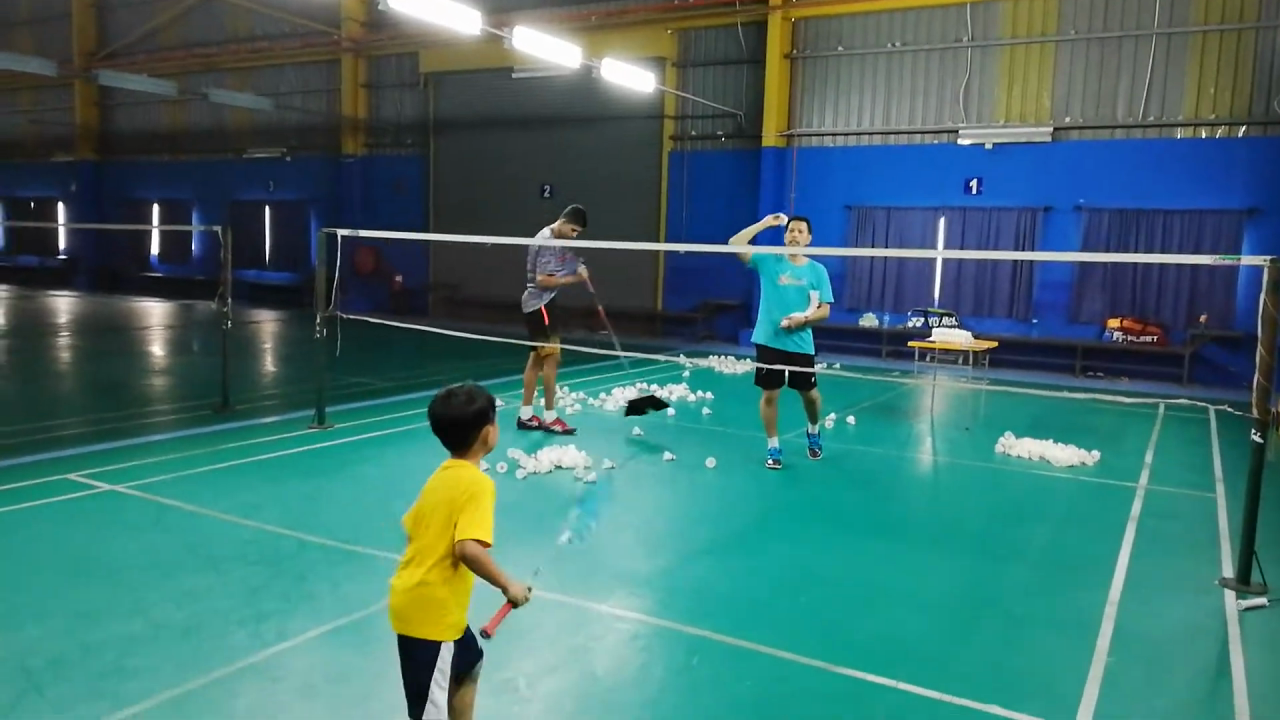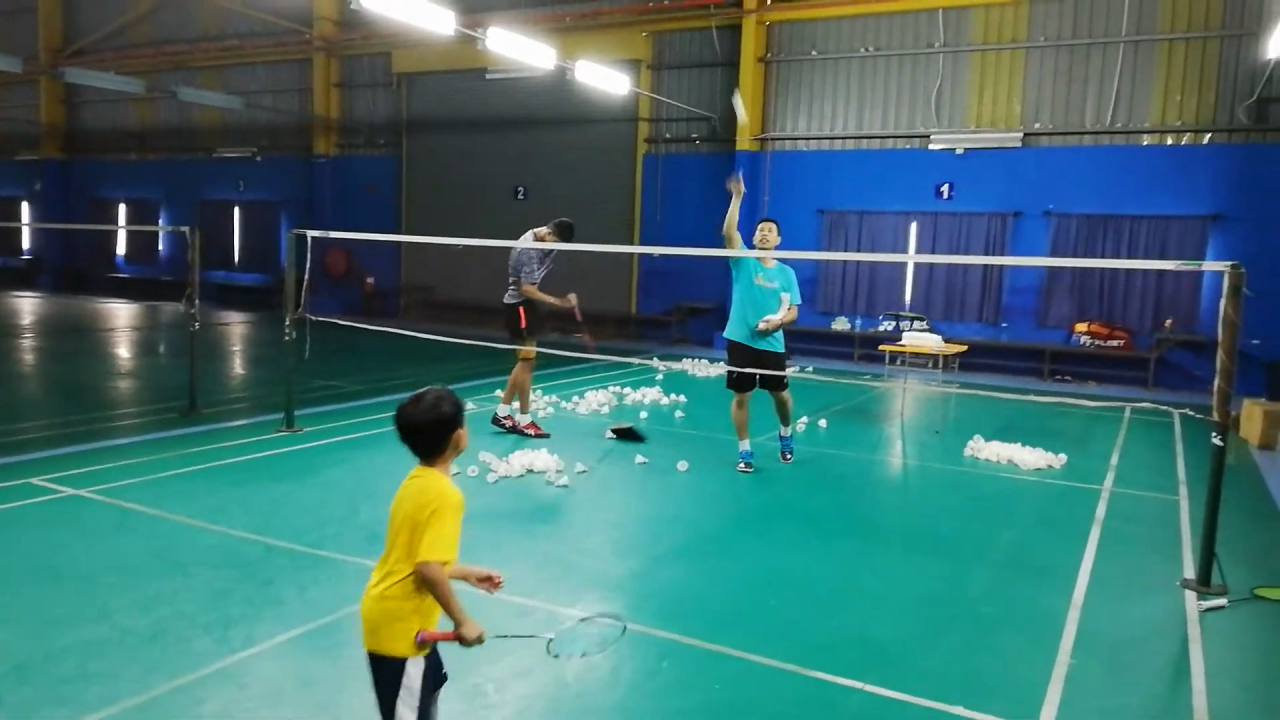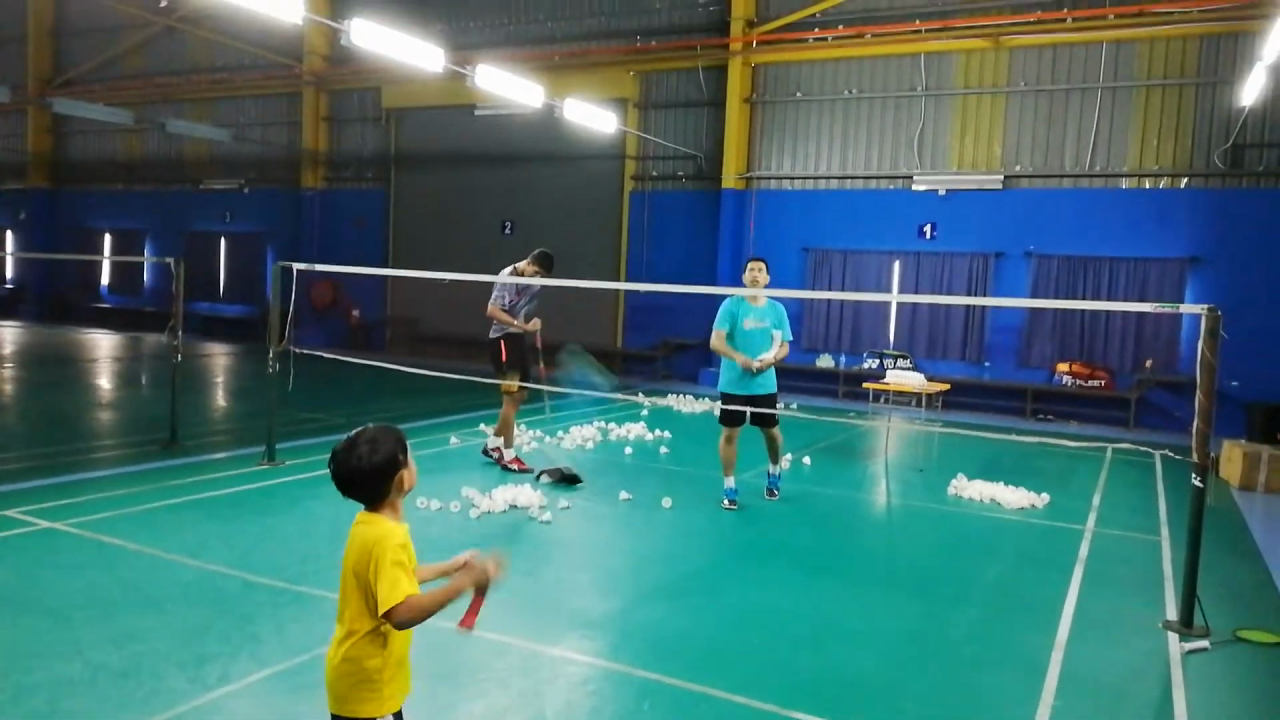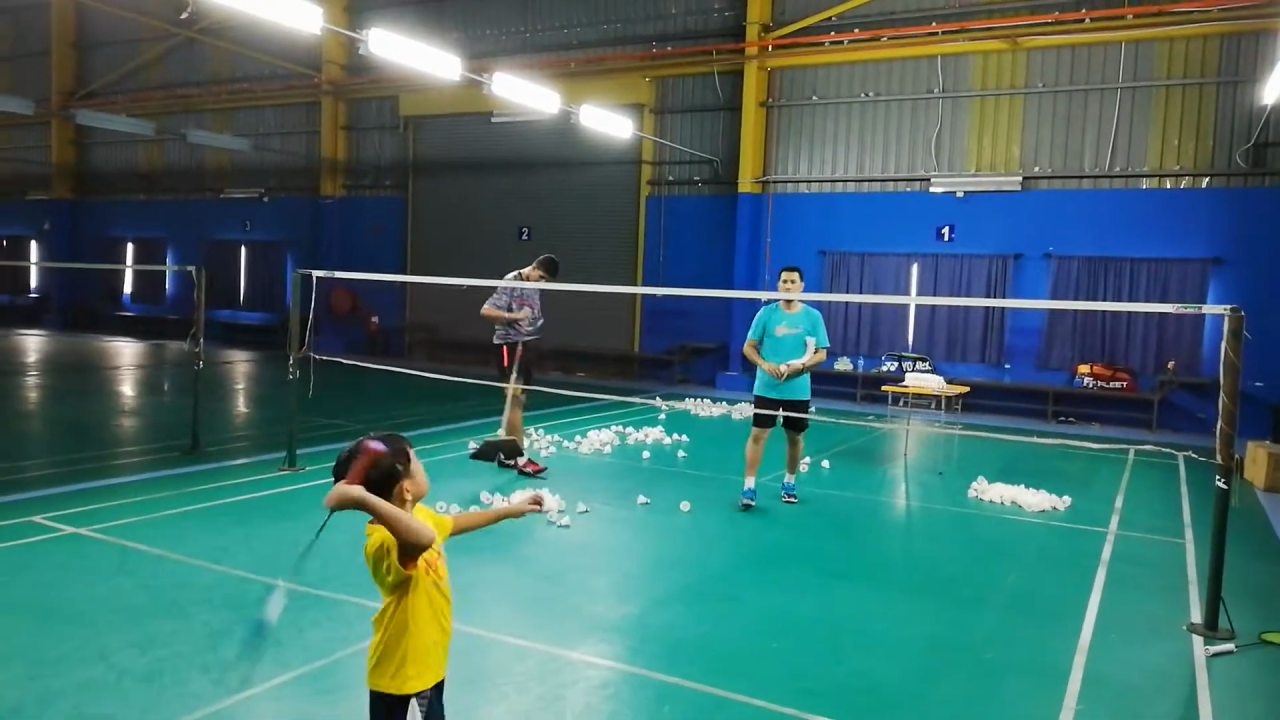
dt=0.4s
person 1, frame 1
left shoulder: (441, 475)
right shoulder: (477, 484)
right elbow: (468, 549)
right wrist: (508, 586)
left hip: (412, 596)
right hip: (430, 609)
left knee: (467, 666)
person 1, frame 2
left shoulder: (416, 481)
right shoulder: (444, 495)
right elbow: (428, 569)
left wrist: (468, 573)
right wrist: (461, 620)
left hip: (392, 612)
right hip: (400, 624)
left knee: (429, 689)
person 1, frame 3
left shoulder: (369, 524)
right shoulder: (386, 539)
right elbow: (403, 613)
left wrist: (448, 568)
right wrist: (466, 582)
left hip: (367, 673)
right hip: (367, 683)
person 1, frame 4
left shoulder: (415, 514)
right shoulder: (385, 541)
left elbow: (452, 524)
right elbow: (423, 537)
left wrist: (512, 510)
right wrist: (365, 498)
right hip: (405, 674)
person 2, frame 1
left shoulder: (817, 271)
right shoulder: (769, 261)
left elbow: (824, 310)
right elbow: (734, 244)
left wrist: (804, 318)
right wrist: (765, 223)
left hip: (801, 344)
right hip: (768, 341)
left knee: (810, 393)
right knee: (769, 395)
left ankle: (813, 432)
right ankle: (773, 447)
person 2, frame 2
left shoulder: (786, 273)
right shoulder: (743, 262)
left elbow: (793, 312)
right elbow: (729, 232)
left wrist: (778, 321)
right wrist: (737, 197)
left hip: (772, 344)
right hip: (741, 341)
left knee: (781, 395)
right knee: (741, 397)
left ankle: (786, 434)
right ankle: (744, 449)
person 2, frame 3
left shoulder: (777, 309)
right shoulder: (731, 305)
left elbow: (784, 346)
right elbow: (715, 342)
left wrist: (772, 359)
right wrist: (736, 357)
left hip: (765, 384)
right hip: (733, 383)
left knee: (771, 432)
right knee: (730, 433)
left ankle: (774, 472)
right ankle: (729, 488)
person 2, frame 4
left shoulder: (813, 317)
right shoulder: (766, 313)
left elbow: (821, 354)
right elbow: (749, 347)
left wrist: (801, 365)
right wrist: (764, 364)
left hip: (798, 390)
right hip: (767, 388)
left knee: (795, 437)
right knee: (758, 434)
left ankle: (789, 483)
right ankle: (749, 489)
person 3, frame 1
left shoulder: (553, 238)
right shoulder: (547, 242)
right elbow: (542, 280)
left wrist: (574, 271)
right wrist: (573, 278)
left hip: (540, 303)
right hip: (540, 304)
left knee: (537, 358)
right knee: (552, 357)
left ankle: (526, 415)
right ankle: (550, 417)
person 3, frame 2
left shoulder: (537, 241)
right shoulder: (529, 249)
right elbow: (526, 289)
right wrist: (558, 302)
left hip: (525, 305)
right hip: (520, 305)
left knee: (525, 361)
right knee: (527, 361)
left ankle: (502, 412)
right ankle: (524, 421)
person 3, frame 3
left shoulder: (527, 279)
right shoulder: (508, 278)
right elbow: (492, 311)
right wrist: (524, 326)
left hip: (518, 339)
right hip: (504, 340)
left knee: (519, 395)
right knee: (512, 397)
left ankle: (493, 443)
right ankle: (508, 456)
person 3, frame 4
left shoulder: (533, 287)
right shoulder: (510, 283)
right elbow: (486, 310)
left wrist: (536, 325)
right wrist: (515, 315)
left hip: (525, 345)
right hip: (508, 345)
left knee: (517, 401)
right knee: (516, 399)
left ankle: (507, 454)
right ankle: (520, 458)
